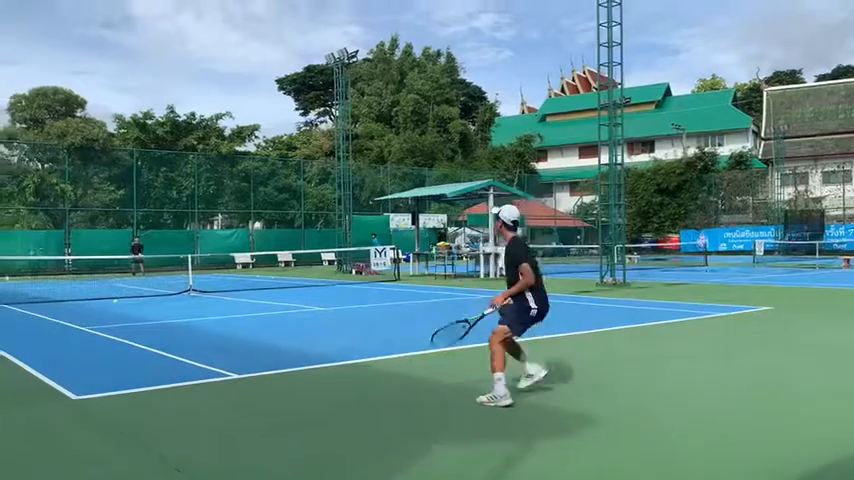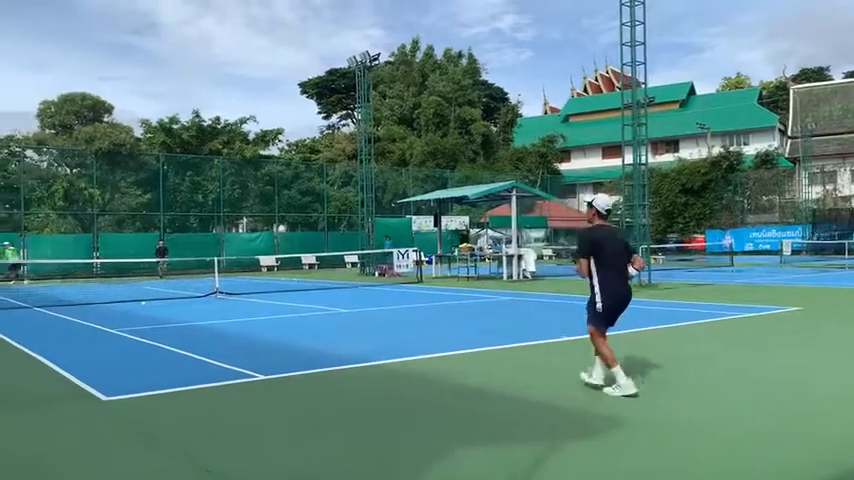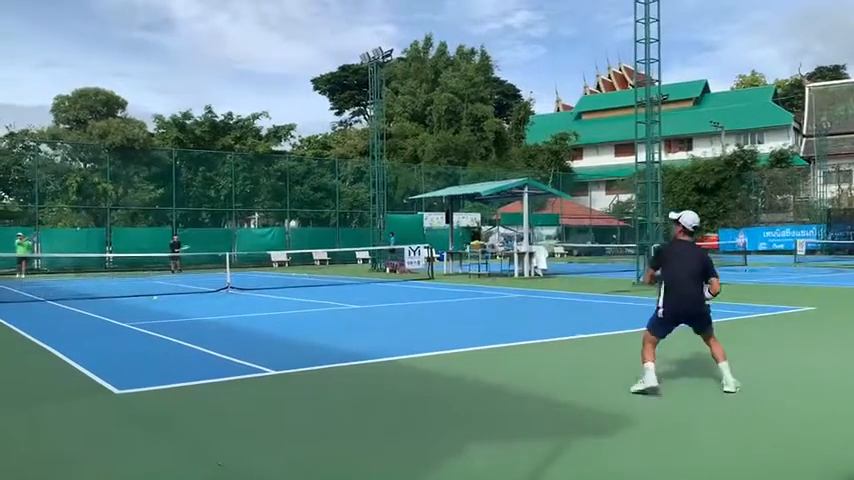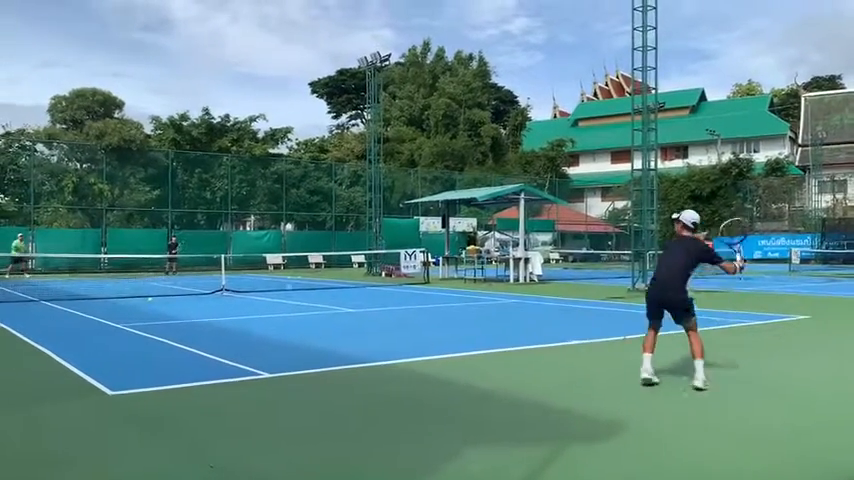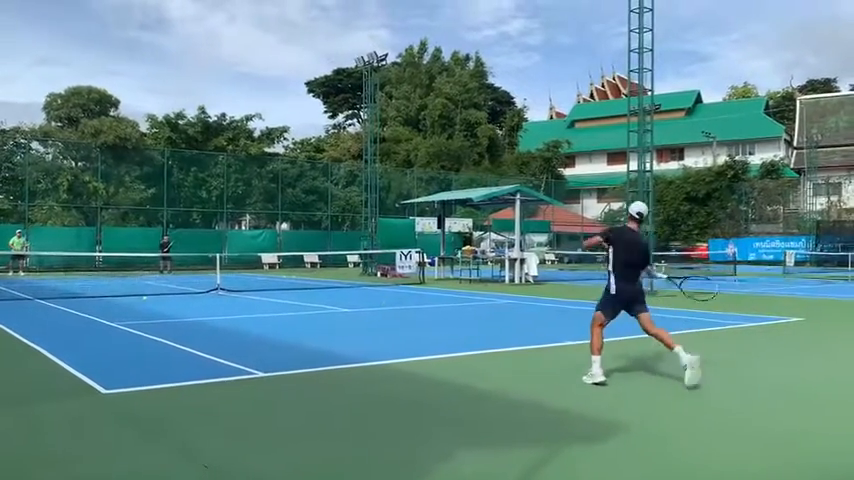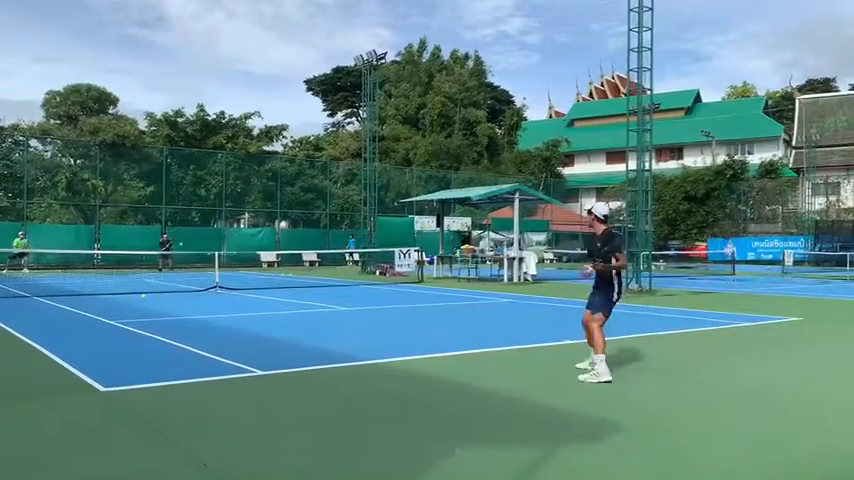
dt=0.5s
person 1, frame 1
left shoulder: (514, 248)
right shoulder: (517, 245)
left elbow: (529, 279)
left wrist: (504, 296)
right wrist: (511, 297)
left hip: (531, 305)
right hip: (529, 302)
left knee: (495, 339)
right knee: (504, 338)
left ankle: (500, 393)
right ankle: (532, 369)
person 1, frame 2
left shoulder: (587, 235)
right shoulder: (618, 235)
left elbow: (584, 272)
right elbow: (639, 264)
left wrist: (579, 268)
left hip: (605, 295)
right hip: (624, 294)
left knee: (596, 336)
right knee: (598, 332)
left ankle: (624, 383)
right ankle: (597, 375)
person 1, frame 3
left shoulder: (664, 249)
right shoulder: (702, 254)
left elbow: (648, 279)
right elbow: (715, 289)
left hip: (670, 306)
right hip: (696, 307)
left knee: (648, 341)
right knee: (711, 339)
left ankle: (649, 377)
right ankle: (728, 379)
person 1, frame 4
left shoulder: (672, 243)
right shoulder: (701, 247)
right elbow: (730, 269)
right wrist: (739, 265)
left hip: (654, 293)
right hip: (677, 295)
left knee: (652, 329)
right knee: (692, 333)
left ankle: (647, 369)
right ankle: (699, 376)
person 1, frame 5
left shoulder: (616, 232)
right shoulder: (643, 243)
left elbow: (587, 243)
right elbow: (646, 269)
left wrist: (599, 236)
right wrist: (658, 274)
left hip: (616, 289)
right hip: (635, 291)
left knee: (597, 325)
right knee: (650, 328)
left ankle: (596, 373)
right ankle: (685, 357)
person 1, frame 6
left shoulder: (612, 237)
right shoulder: (596, 238)
left elbow: (623, 263)
left wrist: (605, 266)
right wrist: (591, 268)
left hip: (610, 288)
right hip: (600, 287)
left knee: (595, 324)
right knee: (587, 321)
left ankle: (601, 371)
right ankle: (595, 360)
